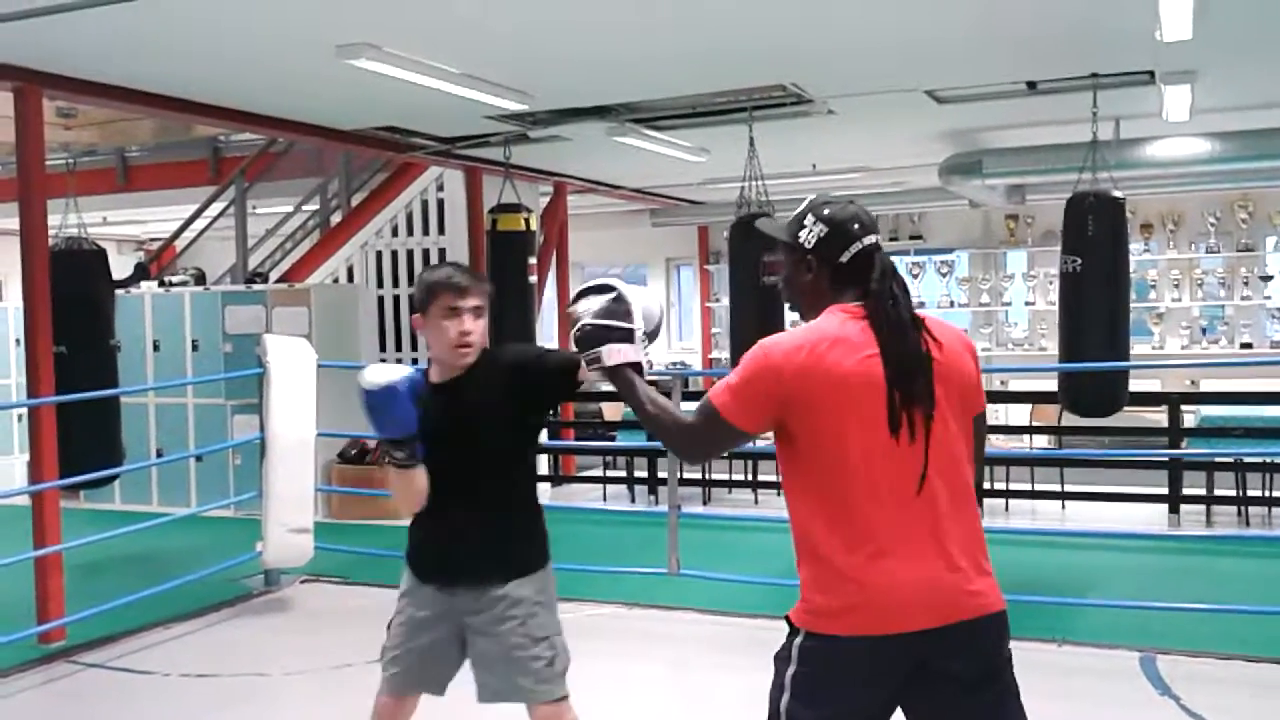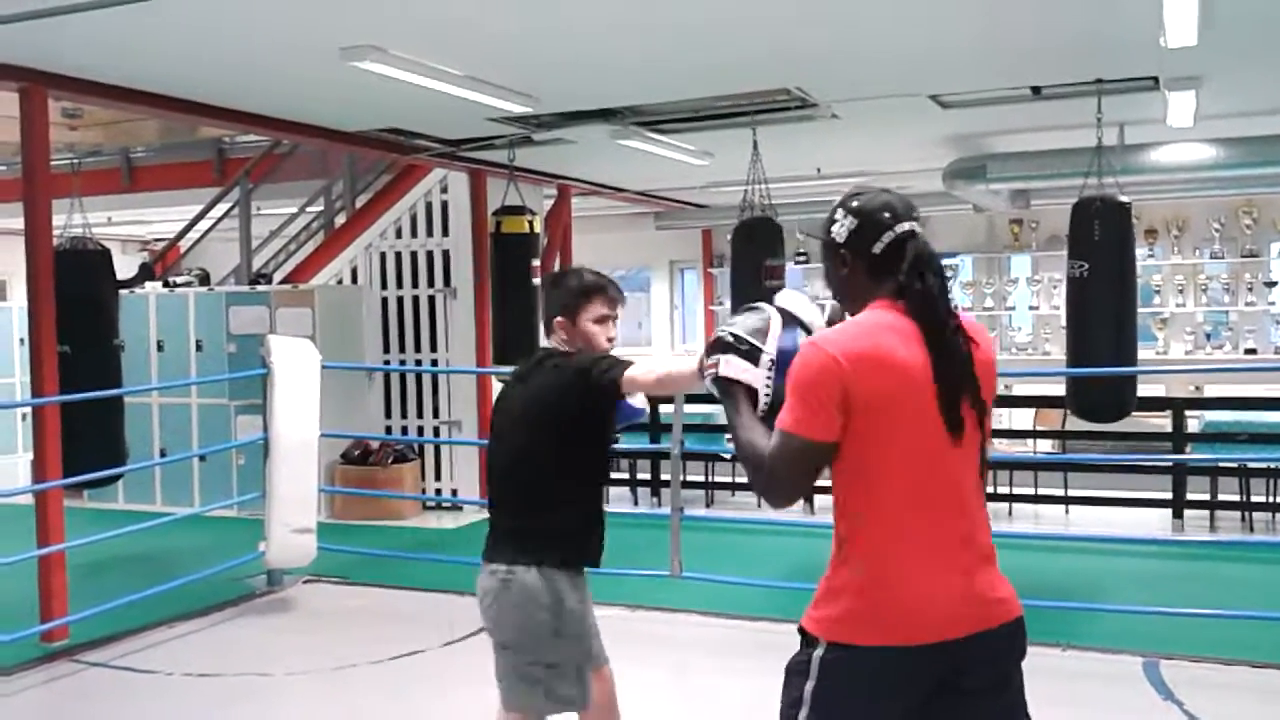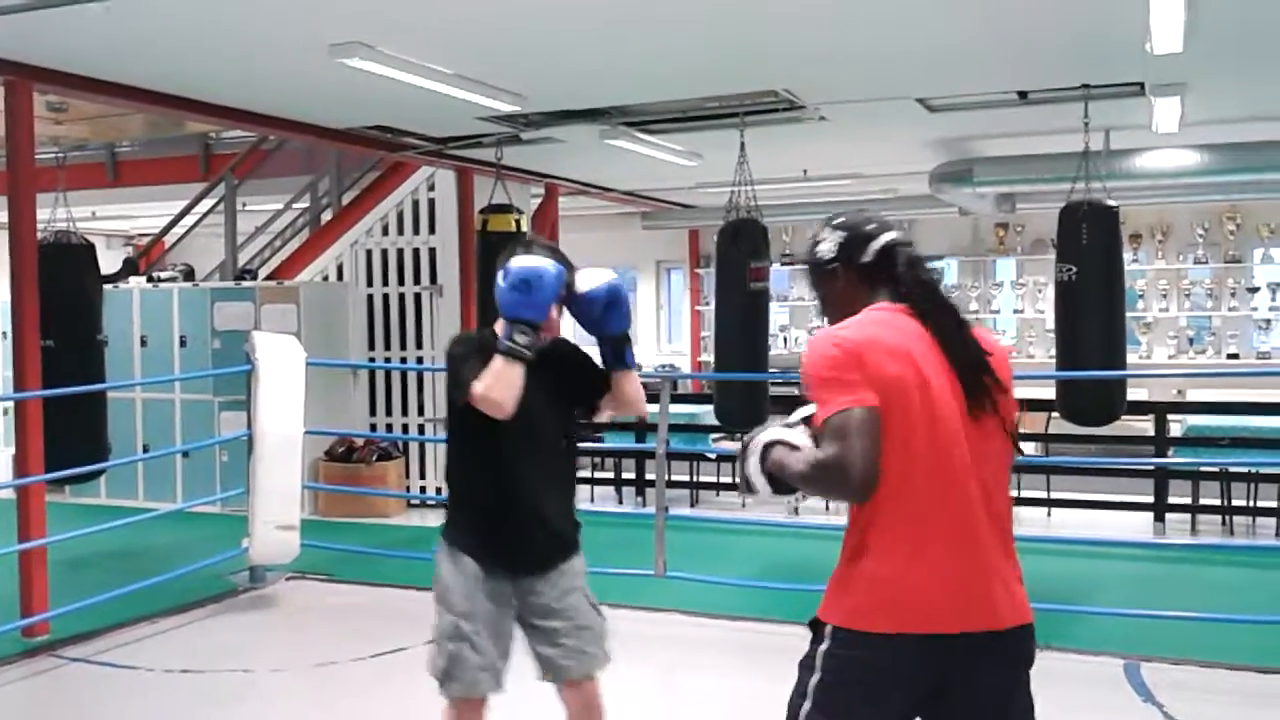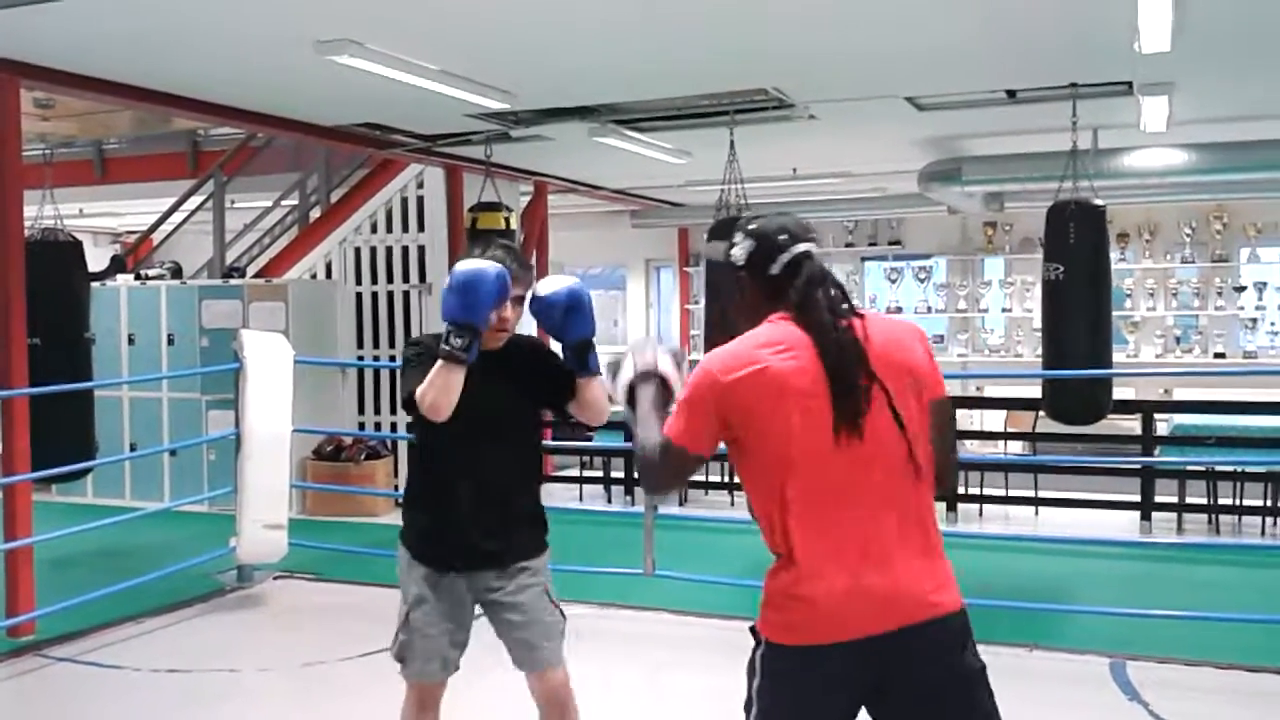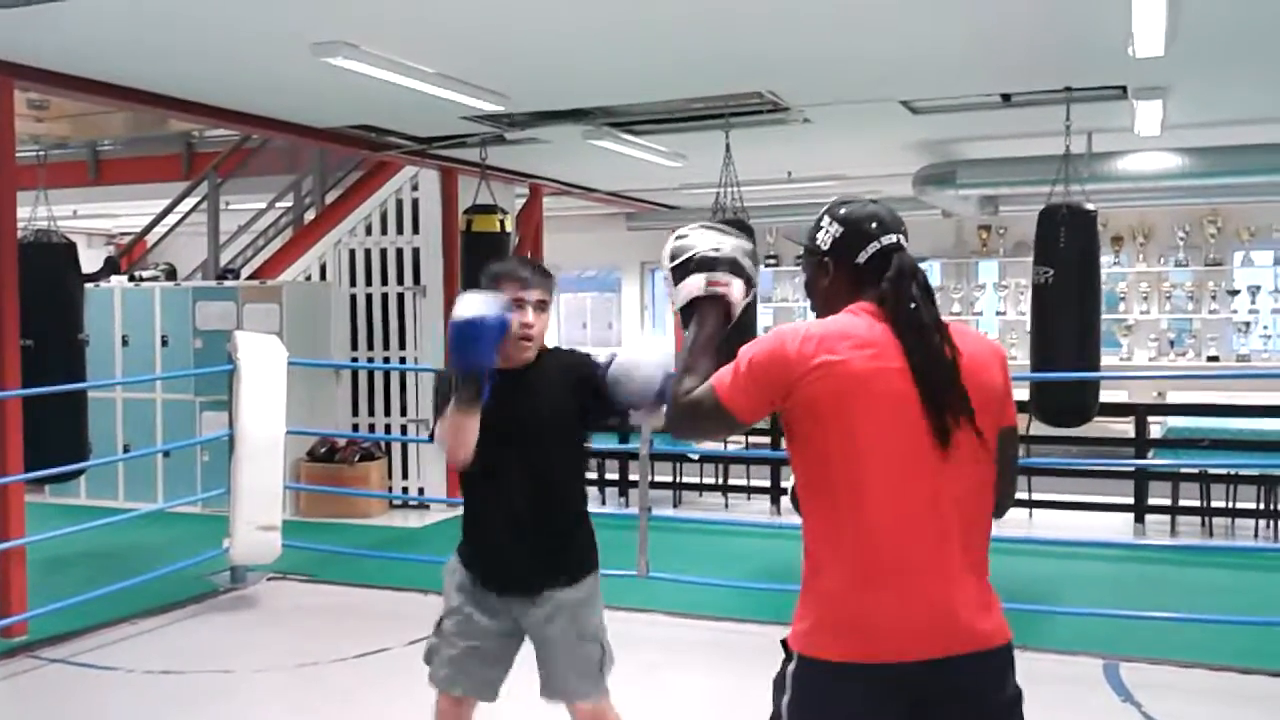
dt=0.5s
person 1, frame 1
left shoulder: (787, 359)
right shoulder: (953, 344)
left elbow: (690, 441)
left wrist: (621, 369)
left hip: (850, 625)
right hip: (966, 611)
person 1, frame 2
left shoulder: (833, 355)
right shoulder: (973, 344)
left elbow: (779, 486)
left wrist: (736, 390)
left hip: (871, 632)
right hip: (984, 620)
person 1, frame 3
left shoulder: (840, 346)
right shoulder: (986, 350)
left elbow: (851, 475)
left wrist: (775, 456)
left hip: (878, 624)
right hip: (994, 620)
person 1, frame 4
left shoulder: (729, 370)
right shoulder: (906, 339)
left elbow: (657, 475)
right elbow: (942, 474)
left wrist: (645, 396)
left hip: (809, 631)
right hip: (927, 617)
person 1, frame 5
left shoulder: (796, 352)
right shoulder: (984, 357)
left elbow: (684, 417)
right elbow: (999, 497)
left wrist: (705, 310)
left hip: (845, 652)
right hip: (971, 644)
person 2, frame 1
left shoulder: (513, 368)
right shoulder: (409, 398)
left elbow: (590, 369)
right elbow: (411, 503)
right wrist: (400, 442)
left hip: (512, 575)
right hip: (433, 577)
person 2, frame 2
left shoulder: (535, 378)
right shoulder: (572, 372)
right elbow: (659, 376)
left wrist: (596, 429)
left hip: (549, 566)
right hip: (533, 572)
left knee: (596, 683)
person 2, frame 3
left shoulder: (563, 358)
right shoulder: (469, 350)
left elbow: (631, 407)
right elbow: (497, 403)
left wrist: (614, 338)
right wrist: (521, 328)
left hip: (552, 555)
right hip: (477, 556)
person 2, frame 4
left shoulder: (532, 357)
right shoulder: (427, 352)
left elbow: (595, 413)
right elbow: (435, 409)
left wrist: (580, 344)
right wrist: (460, 334)
left hip: (516, 553)
right hip: (434, 553)
person 2, frame 5
left shoulder: (573, 374)
right shoulder: (463, 381)
right elbow: (456, 454)
right wrist: (472, 378)
left hip: (564, 577)
right hip: (481, 577)
